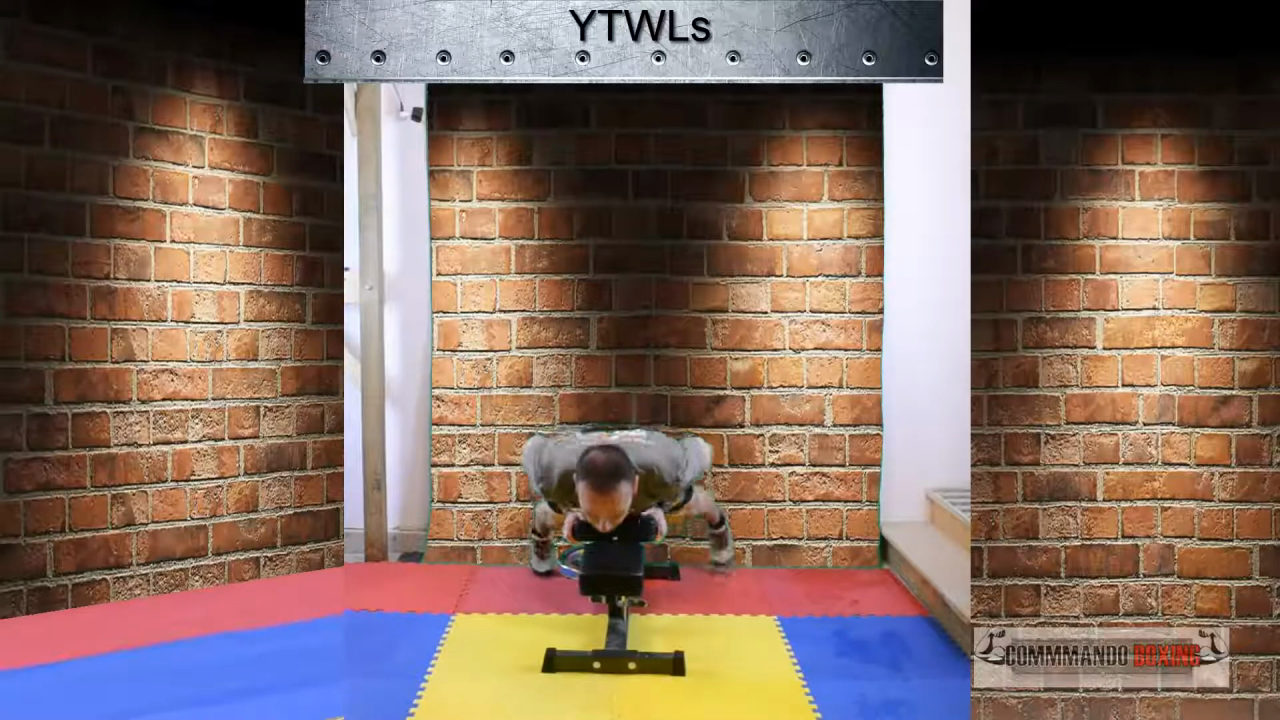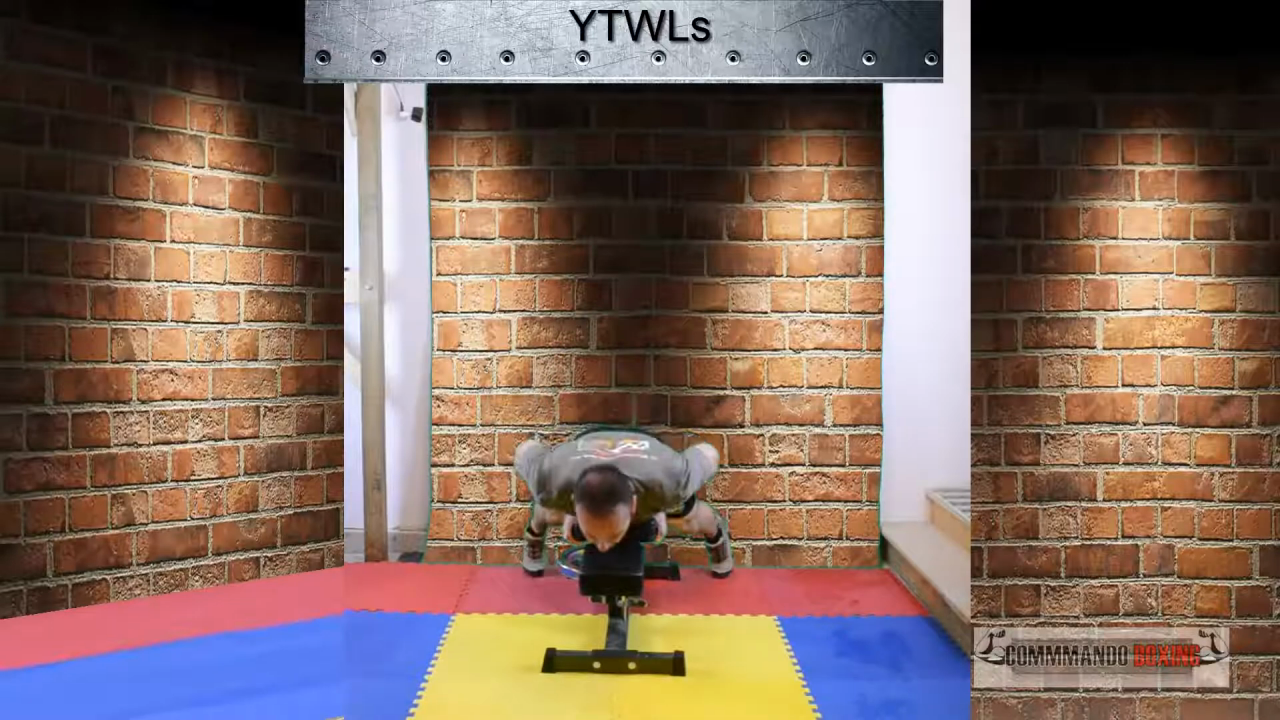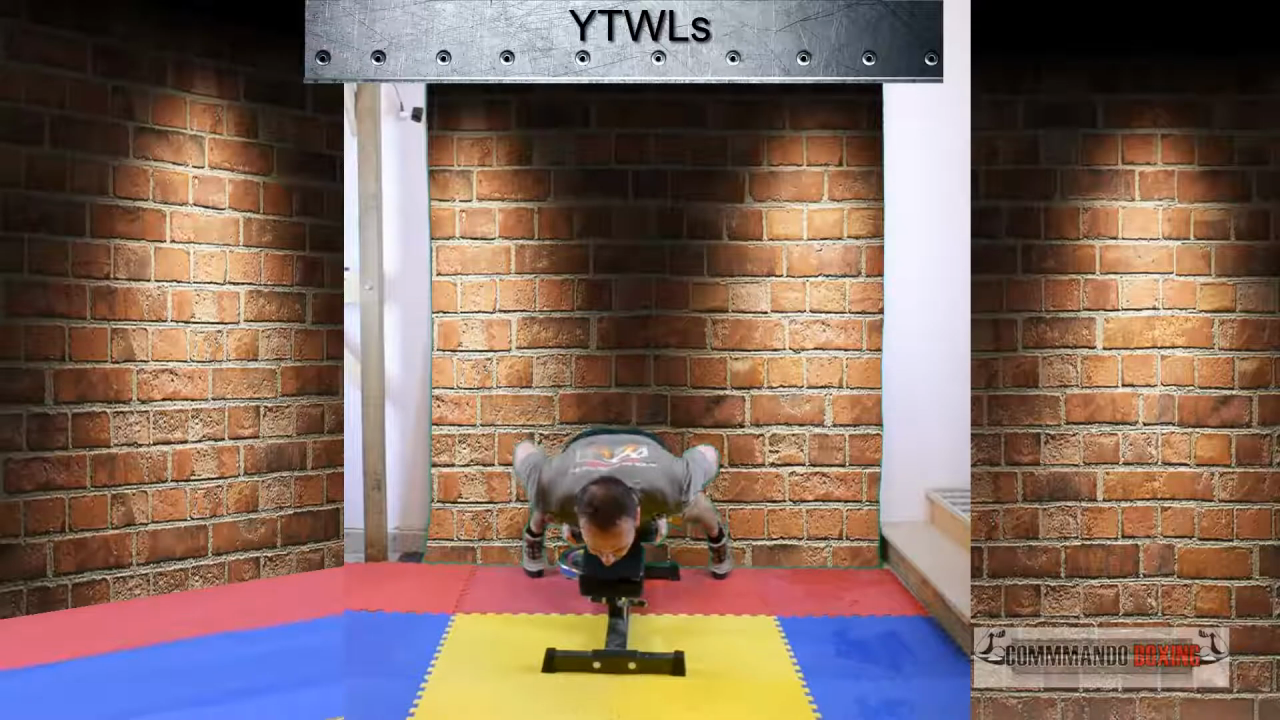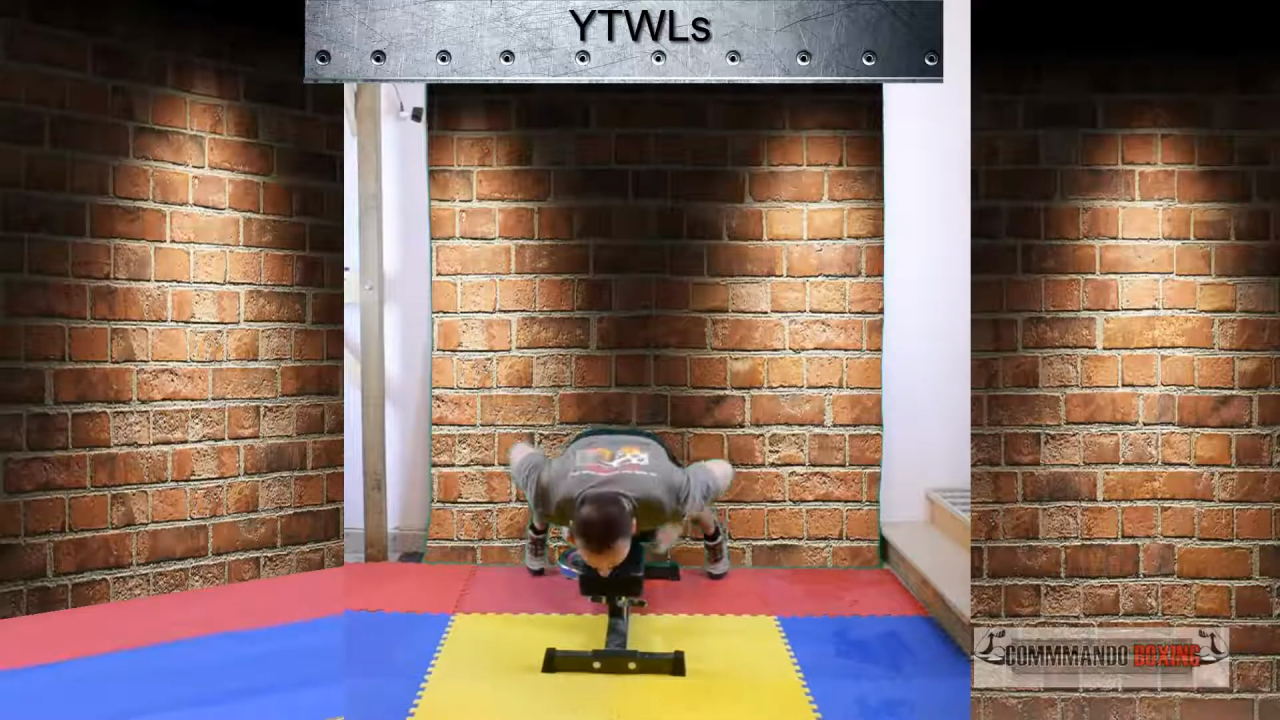
dt=0.3s
person 1, frame 1
left shoulder: (665, 467)
right shoulder: (551, 472)
left elbow: (702, 450)
right elbow: (533, 446)
left wrist: (662, 505)
right wrist: (567, 508)
left knee: (689, 503)
right knee: (552, 514)
left ankle: (717, 522)
right ankle: (541, 534)
person 1, frame 2
left shoulder: (667, 481)
right shoulder: (553, 481)
left elbow: (709, 454)
right elbow: (526, 450)
left wrist: (663, 508)
right wrist: (566, 511)
left knee: (690, 520)
left ankle: (714, 533)
right ankle: (535, 533)
person 1, frame 3
left shoulder: (669, 489)
right shoulder: (553, 493)
left elbow: (708, 454)
right elbow: (523, 450)
left ankle: (716, 535)
right ankle: (534, 533)
person 1, frame 4
left shoulder: (668, 497)
right shoulder: (551, 496)
left elbow: (723, 470)
right elbow: (519, 452)
left wrist: (678, 522)
left ankle: (712, 534)
right ankle: (538, 529)
